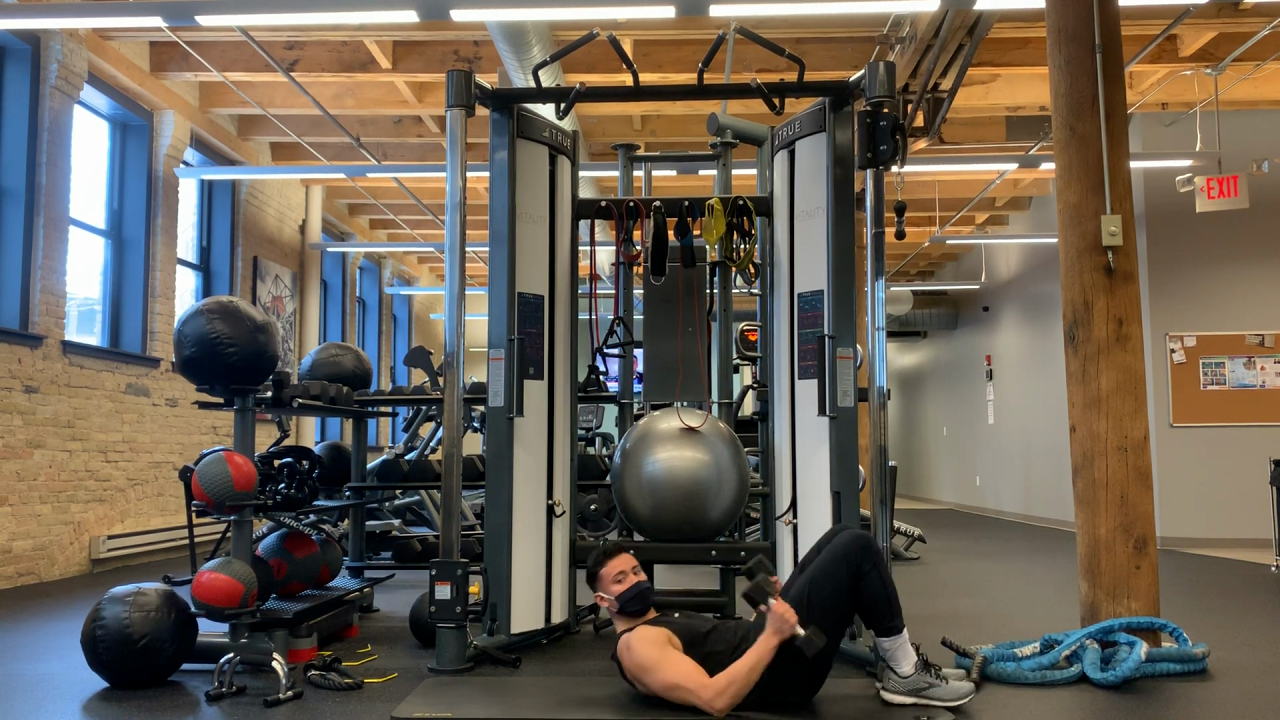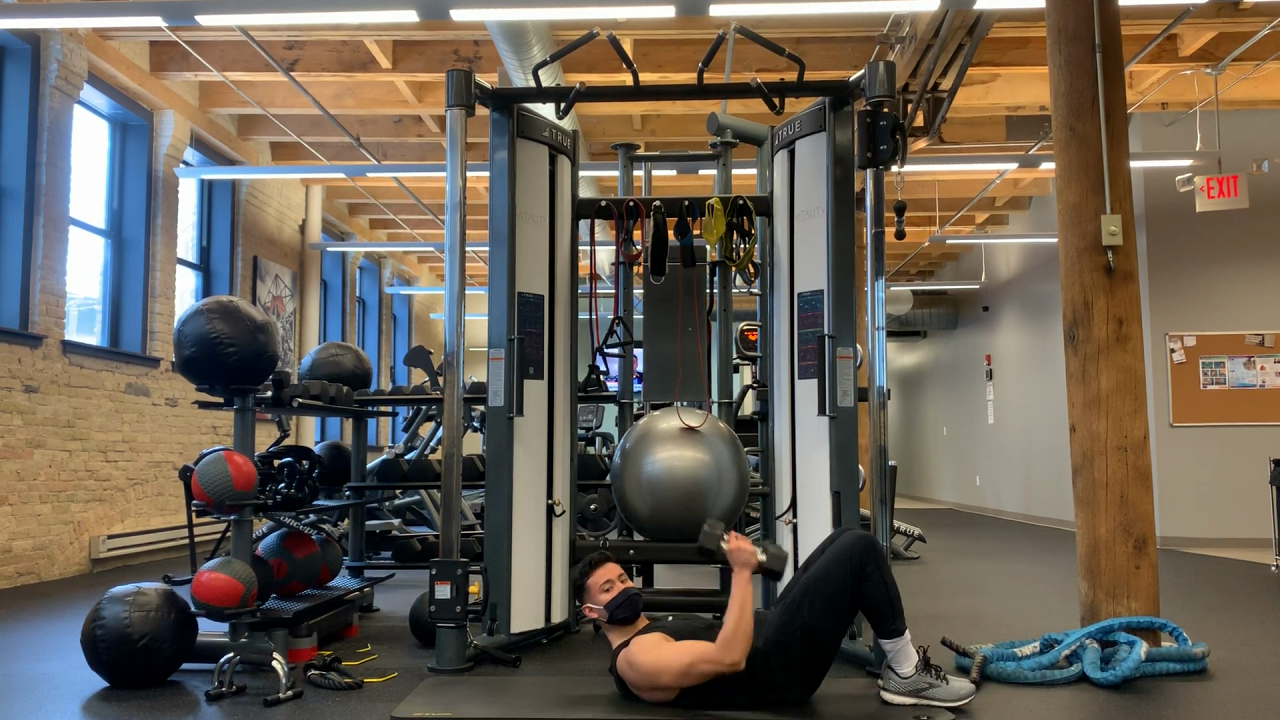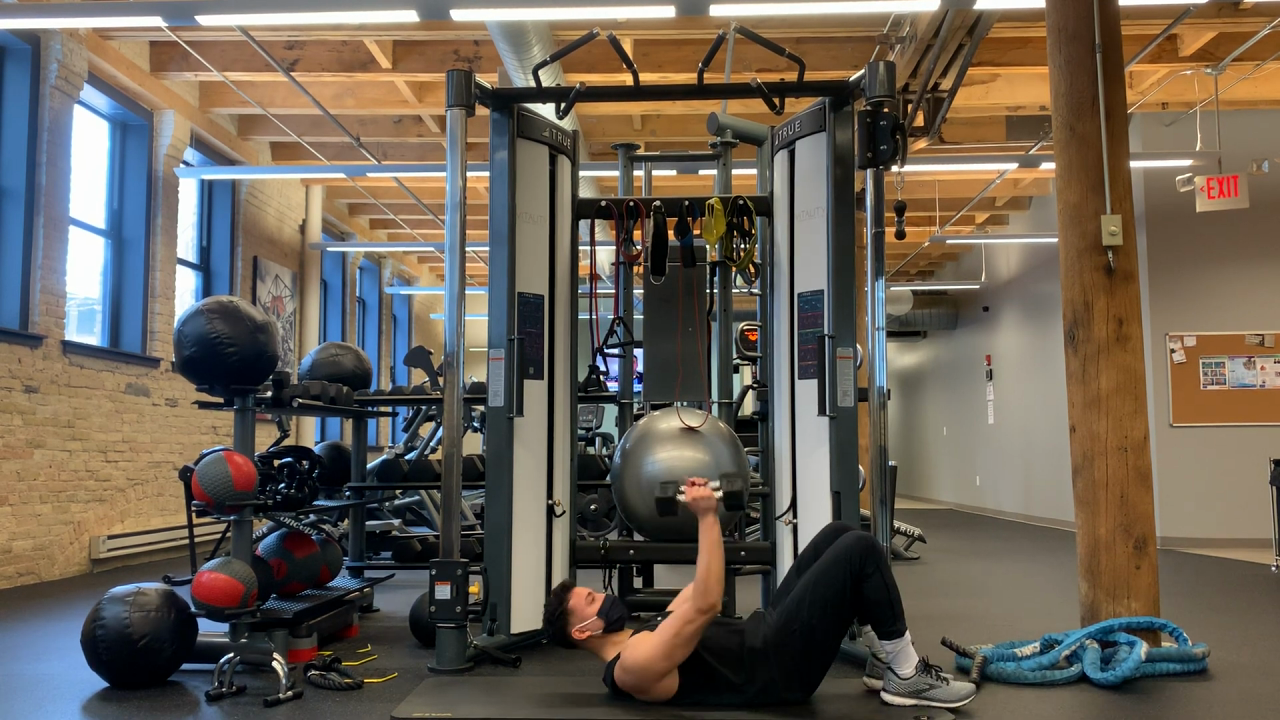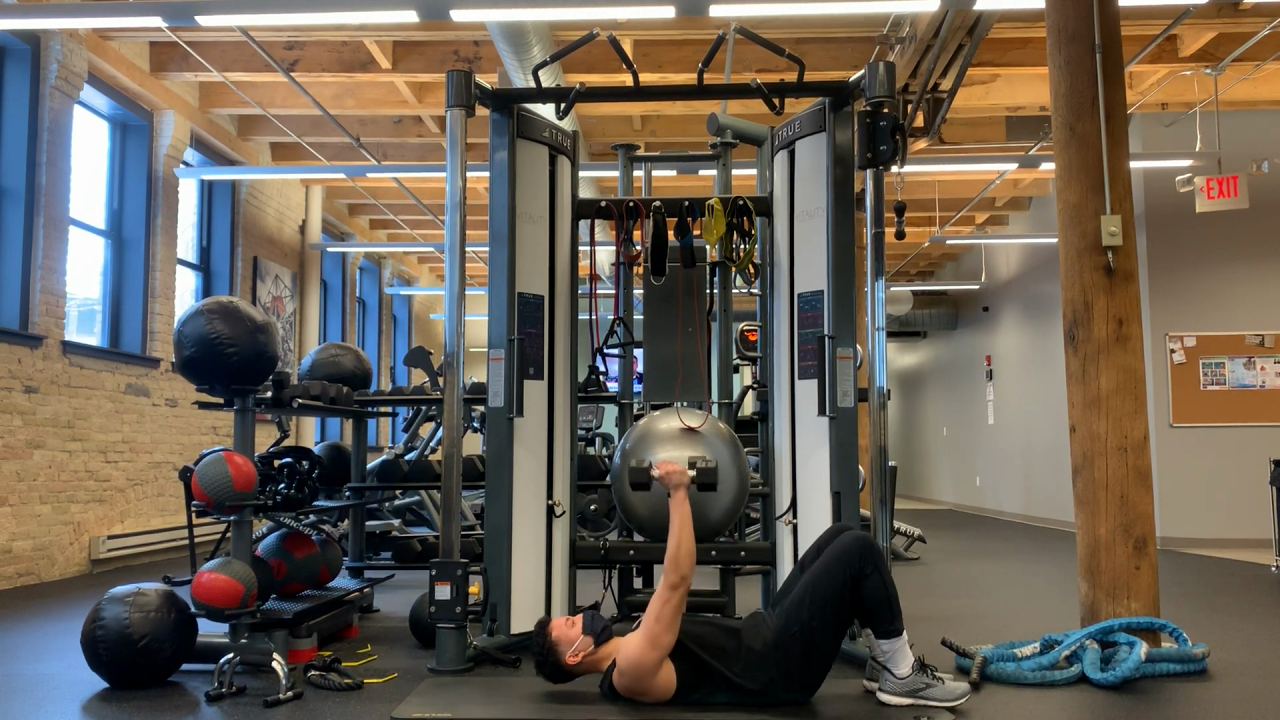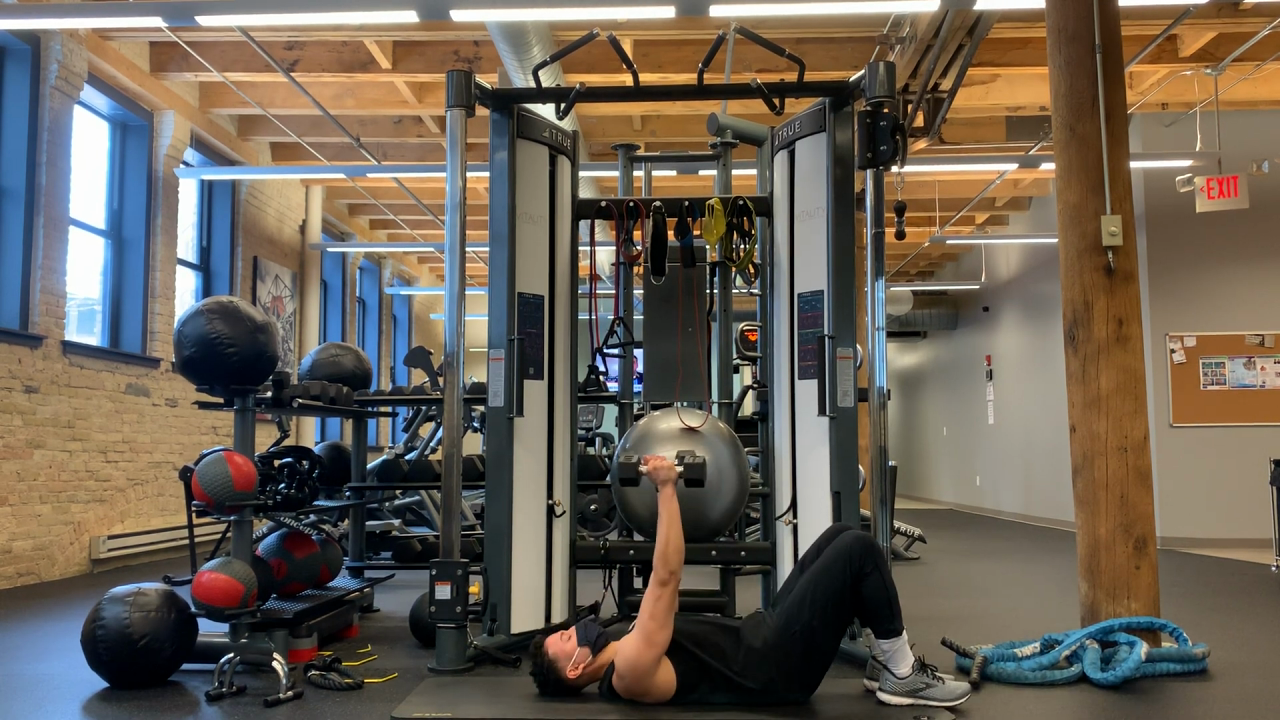
dt=0.3s
person 1, frame 1
left shoulder: (653, 624)
right shoulder: (637, 646)
left wrist: (768, 620)
right wrist: (772, 637)
left hip: (769, 642)
right hip: (782, 672)
left knee: (843, 537)
right knee: (857, 548)
left ankle: (897, 660)
right ankle: (906, 674)
person 1, frame 2
left shoulder: (647, 634)
right shoulder: (637, 660)
right elbow: (732, 656)
left wrist: (740, 565)
right wrist: (742, 570)
left hip: (770, 636)
right hip: (781, 668)
left knee: (847, 540)
right knee: (859, 550)
left ankle: (900, 659)
right ankle: (906, 675)
person 1, frame 3
left shoulder: (640, 639)
right shoulder: (634, 666)
left elbow: (701, 588)
right elbow: (707, 603)
left wrist: (707, 515)
right wrist: (707, 516)
left hip: (764, 633)
right hip: (780, 667)
left knee: (840, 534)
right knee: (859, 550)
left ankle: (885, 659)
right ankle: (905, 674)
person 1, frame 4
left shoulder: (632, 646)
right shoulder: (632, 669)
left elbow: (673, 581)
right elbow: (676, 581)
left wrist: (677, 493)
right wrist: (678, 494)
left hip: (768, 636)
right hip: (781, 667)
left knee: (842, 537)
right knee: (858, 549)
left ankle: (885, 663)
right ankle: (902, 675)
person 1, frame 5
left shoulder: (632, 647)
right shoulder: (630, 670)
left elbow: (665, 578)
right elbow: (666, 577)
left wrist: (666, 489)
right wrist: (666, 489)
left hip: (766, 635)
right hip: (780, 667)
left knee: (842, 536)
right knee: (858, 549)
left ankle: (885, 662)
right ankle: (901, 675)
